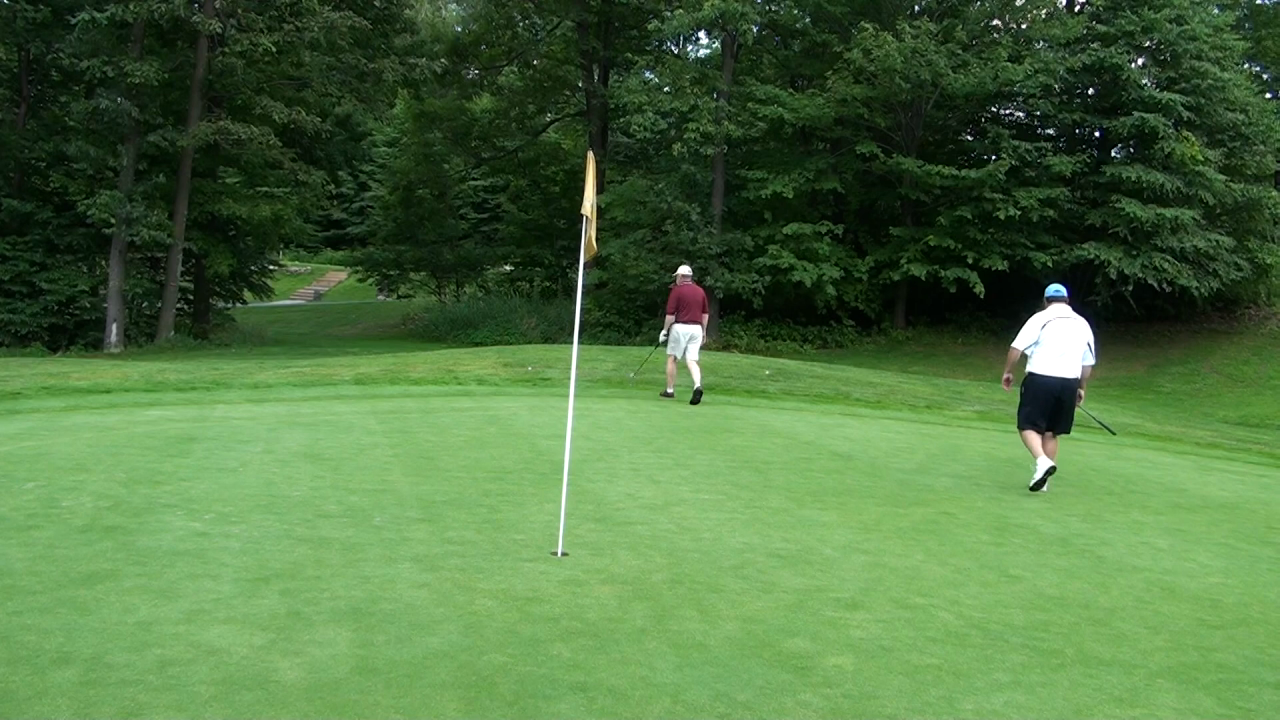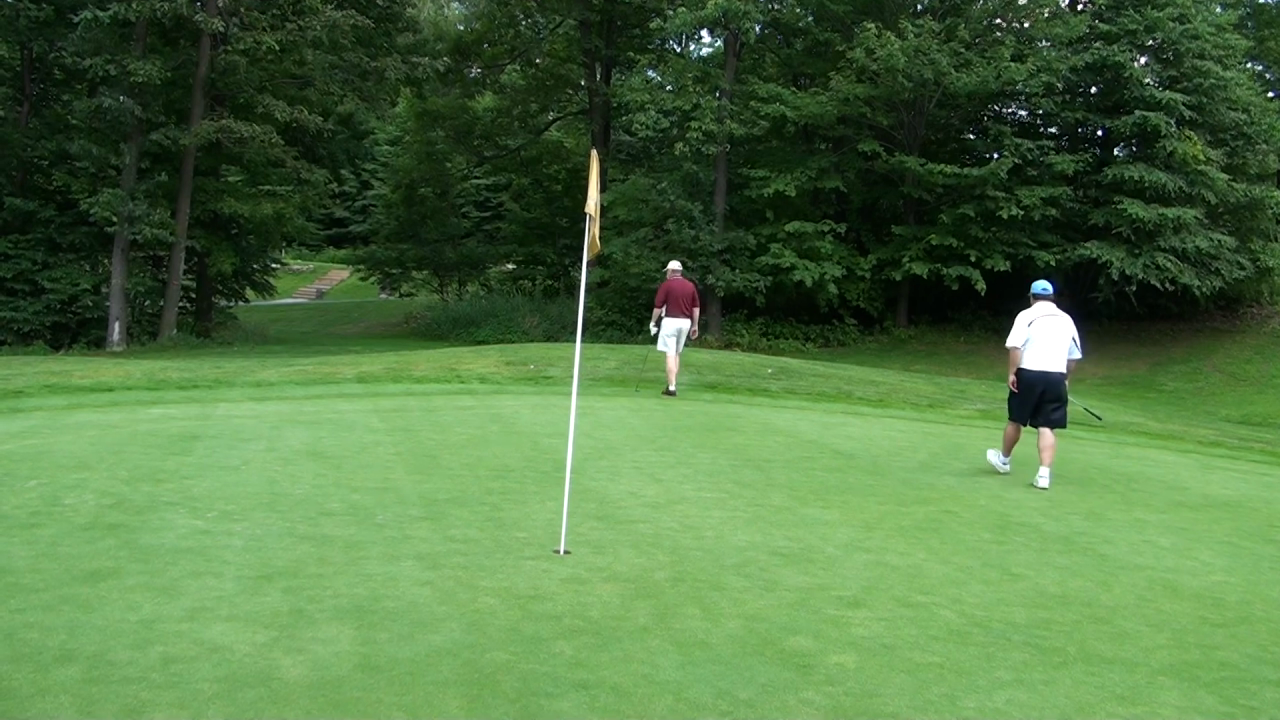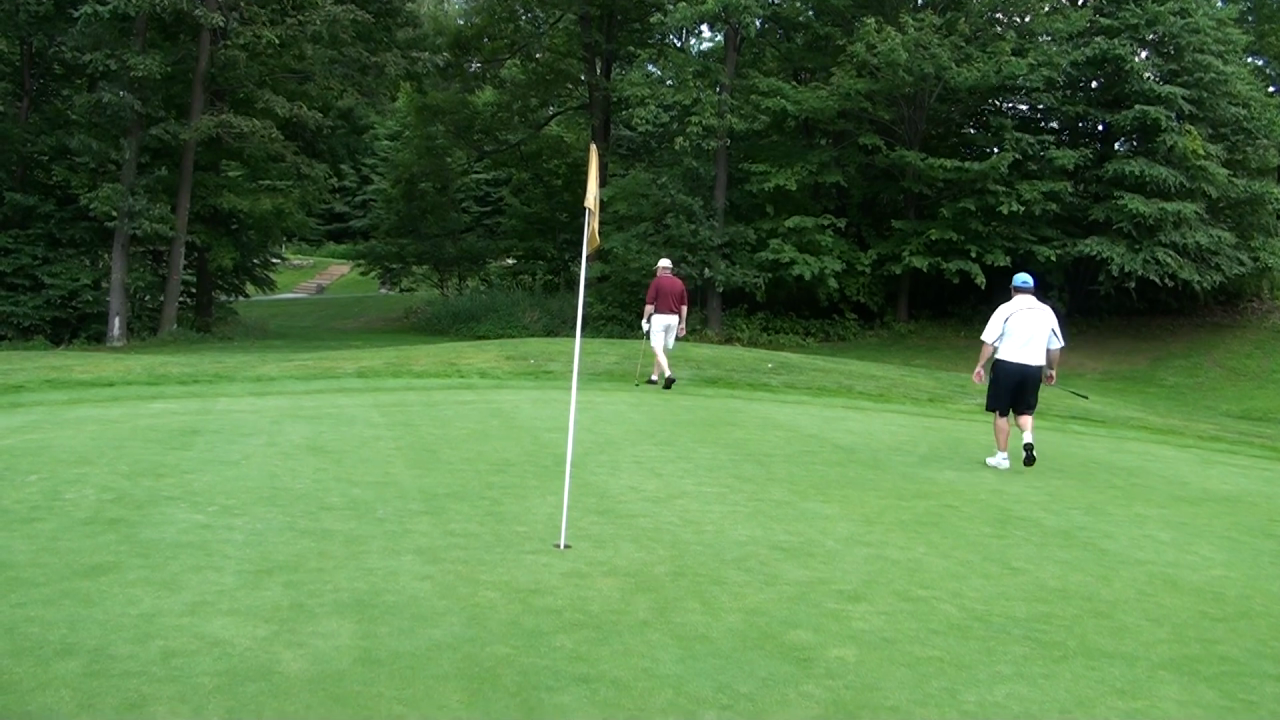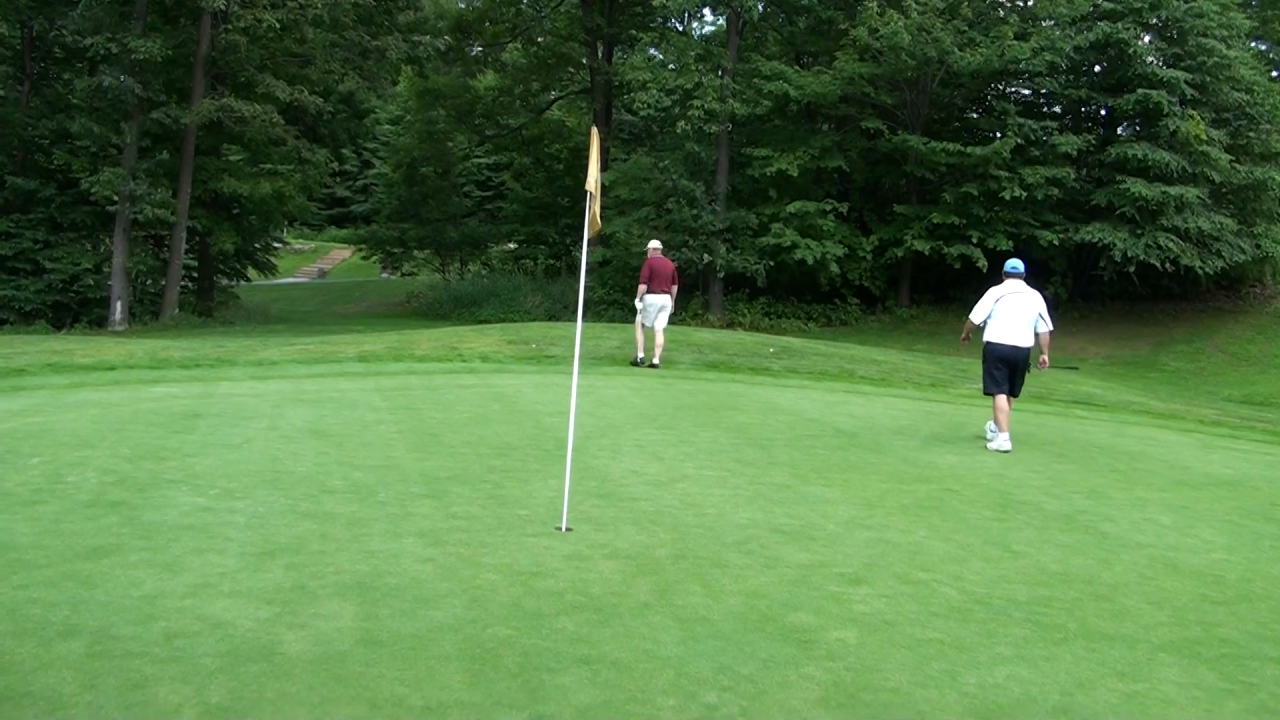
dt=0.3s
person 1, frame 1
left shoulder: (1041, 319)
right shoulder: (1083, 324)
left elbow: (1017, 348)
right elbow: (1087, 363)
left wrist: (1007, 372)
right wrist: (1080, 388)
left hip: (1040, 380)
right hip: (1068, 383)
left knee: (1028, 428)
right knee: (1051, 432)
left ankle: (1043, 460)
right ankle: (1042, 478)
person 1, frame 2
left shoulder: (1027, 316)
right shoulder: (1067, 320)
left elbow: (1015, 347)
right elbow: (1073, 356)
left wrist: (1012, 373)
right wrist: (1065, 378)
left hip: (1029, 375)
right hip: (1055, 379)
left knee: (1015, 420)
right knee: (1047, 428)
left ankle: (1003, 460)
right ankle: (1044, 474)
person 1, frame 3
left shoulder: (1006, 310)
right shoulder: (1047, 312)
left elbow: (989, 341)
right elbow: (1055, 346)
left wrist: (980, 366)
right wrist: (1051, 369)
left hip: (1006, 367)
right hip: (1033, 369)
left knee: (1001, 412)
right knee: (1024, 412)
left ankle: (1002, 456)
right ankle: (1027, 439)
person 1, frame 4
left shoulder: (996, 292)
right shoulder: (1035, 296)
left elbow: (974, 318)
right elbow: (1044, 330)
left wrist: (965, 334)
right wrist: (1044, 353)
left hip: (996, 348)
right hip: (1022, 350)
left knee: (999, 393)
right knee: (1009, 393)
left ankle: (1003, 438)
right ankle: (995, 428)
